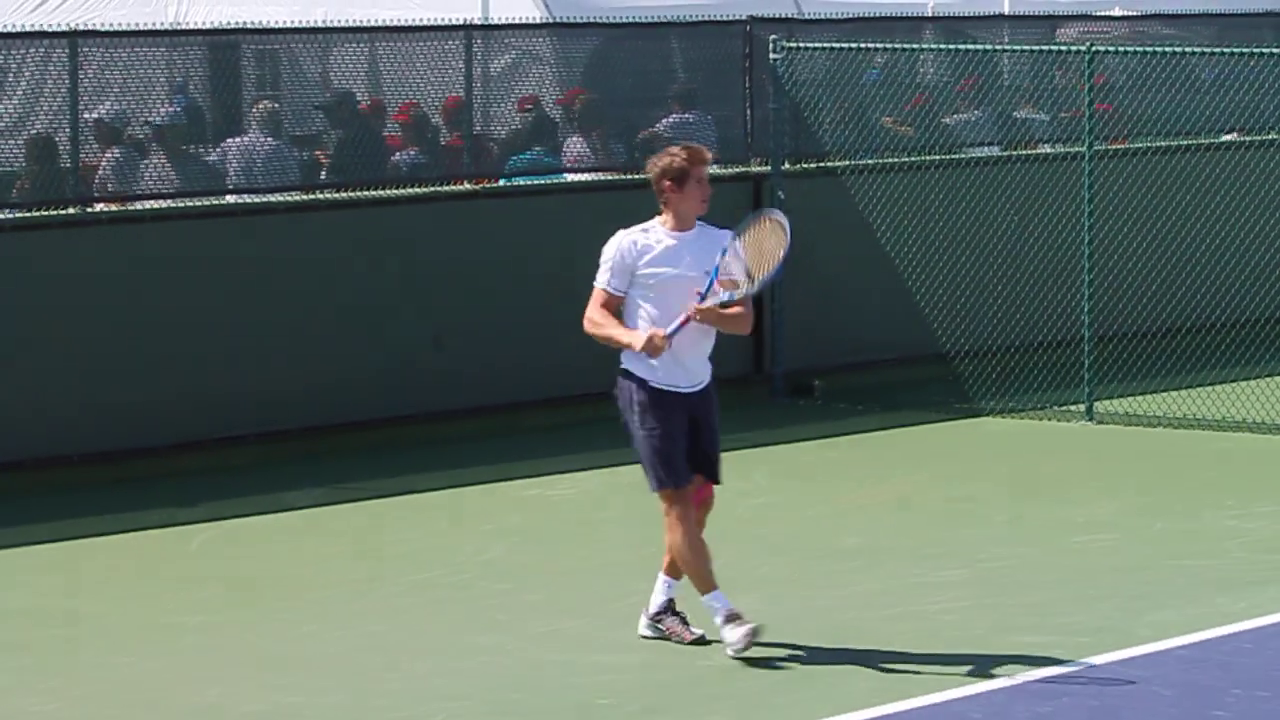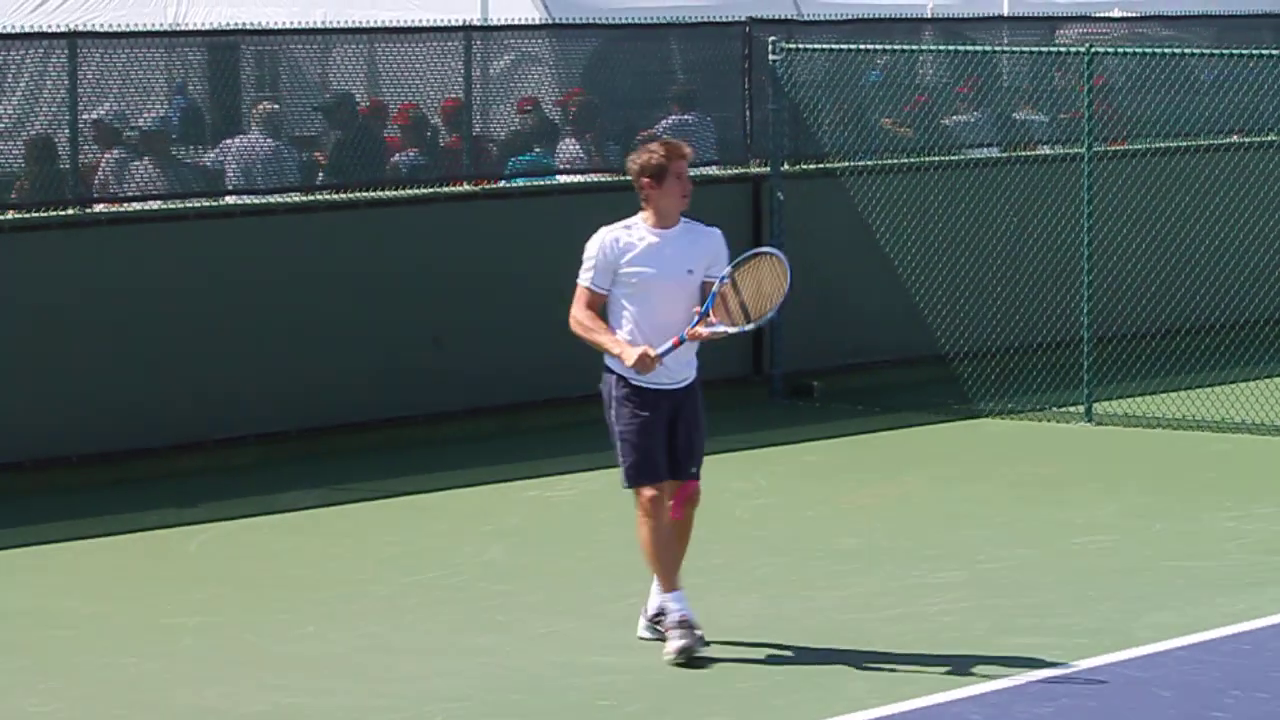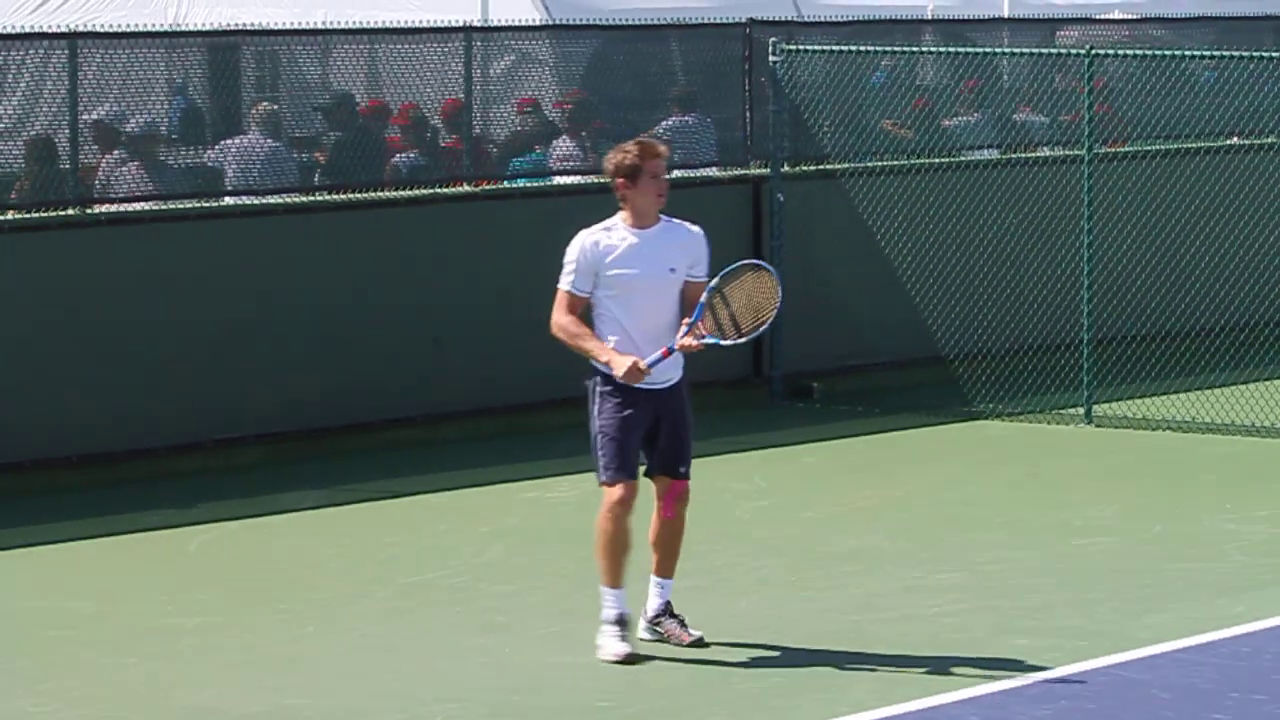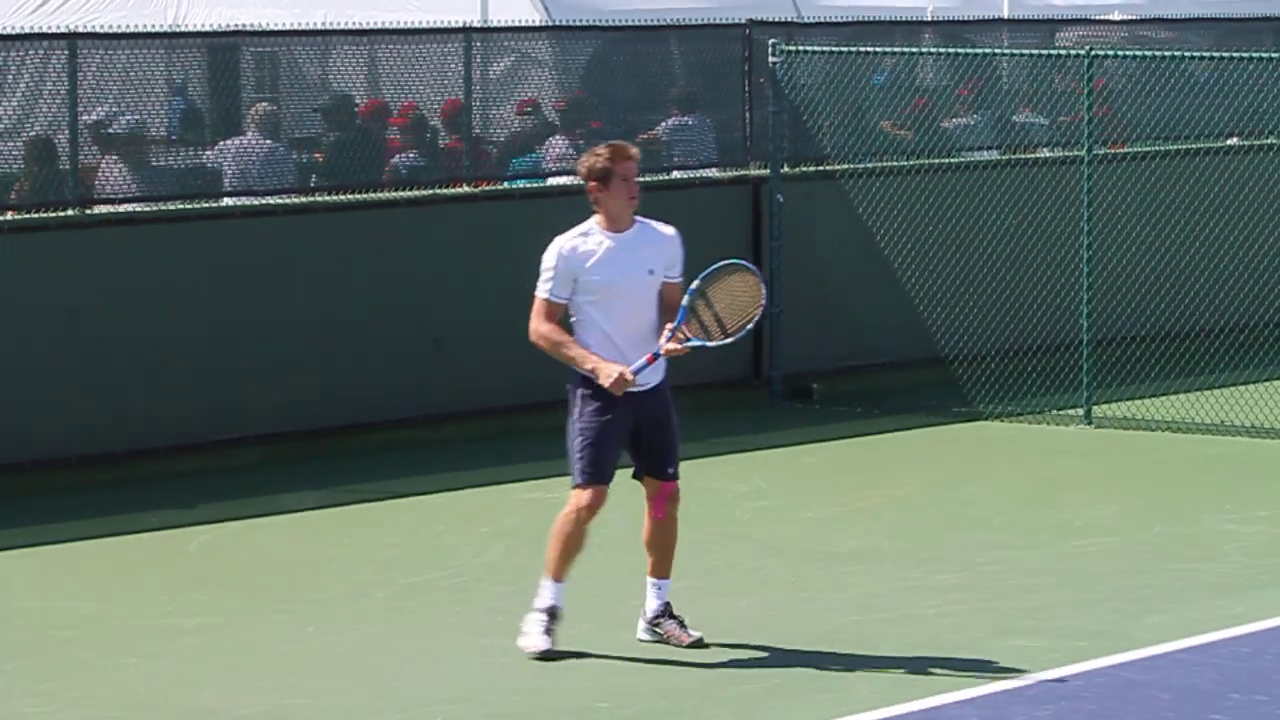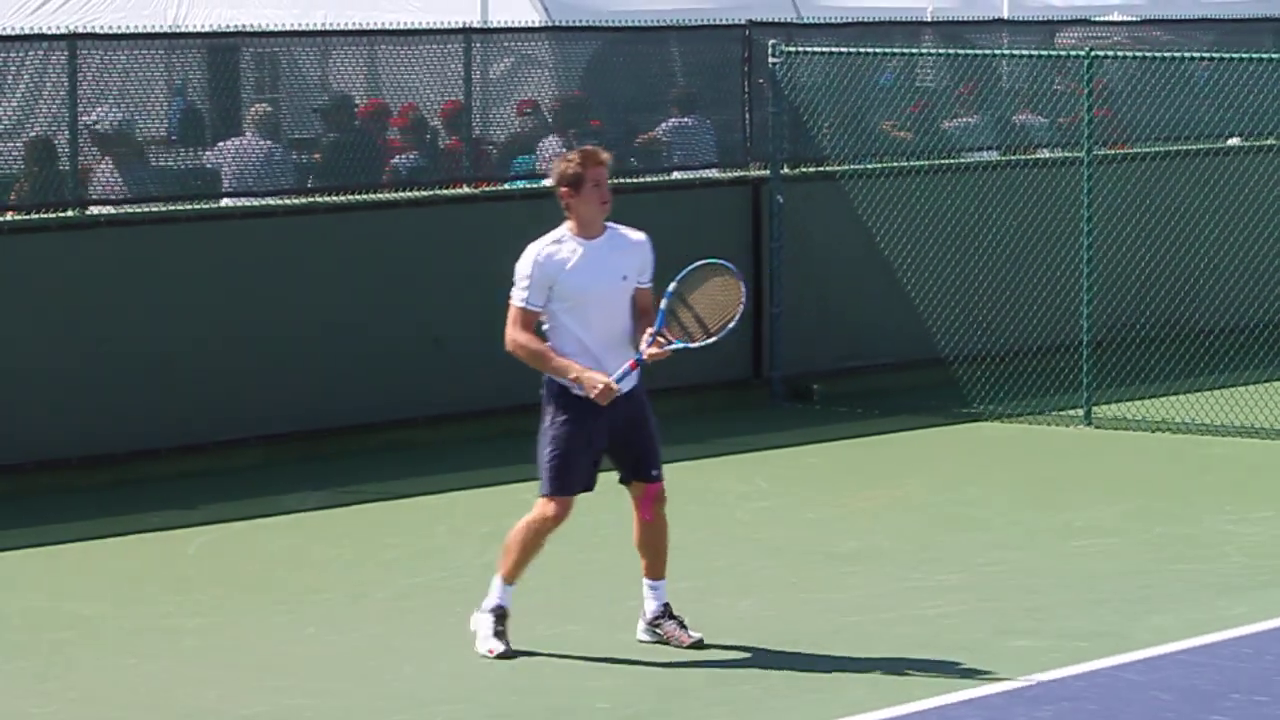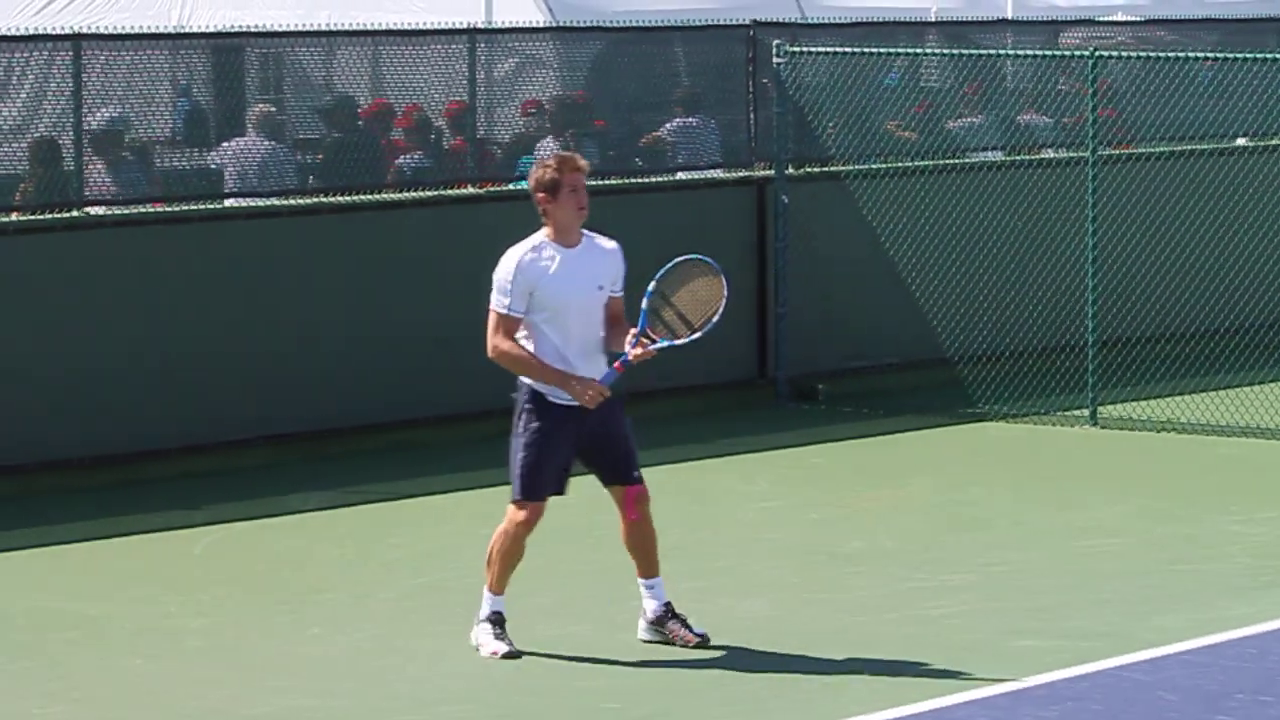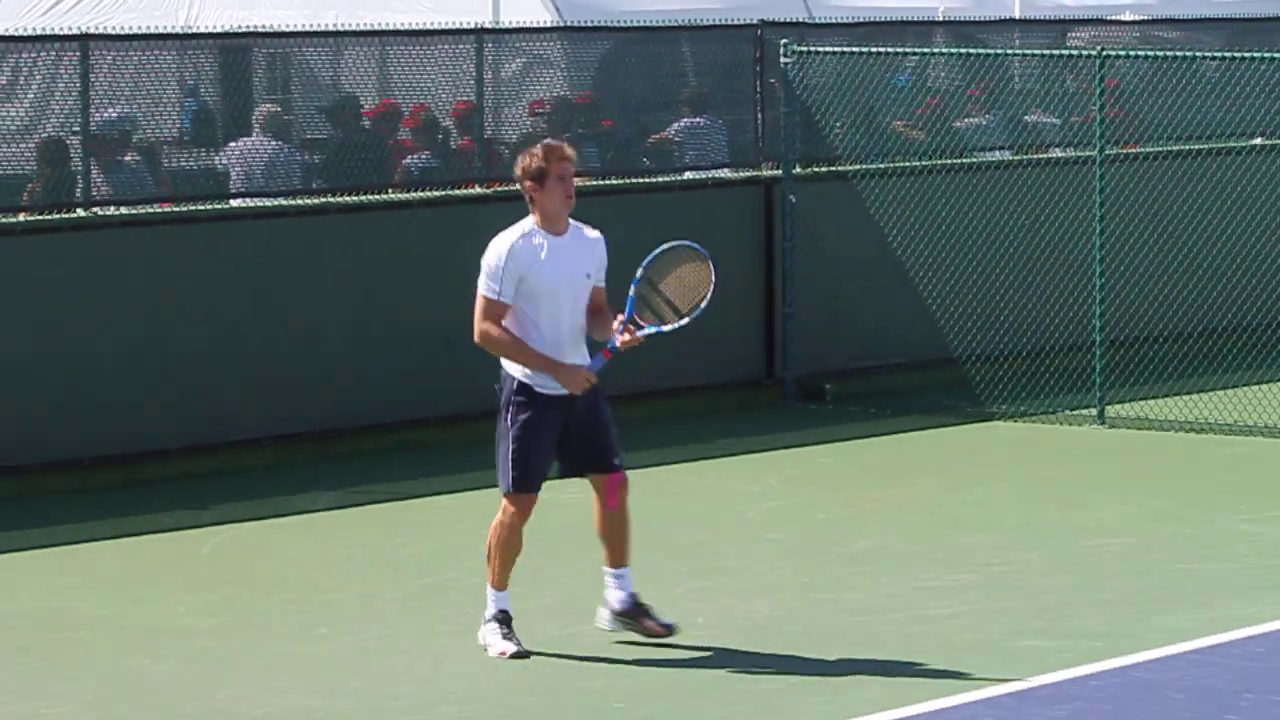
dt=0.1s
person 1, frame 1
left shoulder: (721, 244)
right shoulder: (627, 245)
left elbow: (744, 319)
right elbow: (594, 318)
left wrist: (714, 316)
right wrist: (633, 336)
left hip: (697, 388)
right hip: (648, 388)
left knee: (700, 500)
right knee: (679, 503)
left ankle: (659, 609)
right ankle: (723, 615)
person 1, frame 2
left shoulder: (709, 240)
right shoulder: (610, 242)
right elbow: (580, 315)
left wrist: (709, 326)
right wrist: (623, 348)
left hip: (683, 385)
right hip: (631, 386)
left knee: (685, 495)
right knee: (651, 497)
left ankle: (664, 609)
right ankle: (663, 611)
person 1, frame 3
left shoulder: (689, 238)
right shoulder: (591, 244)
left elbow: (698, 304)
right elbow: (562, 320)
left wrist: (693, 332)
right wrist: (610, 357)
left hip: (669, 384)
right hip: (617, 387)
left knee: (675, 494)
right knee: (619, 496)
left ankle: (658, 609)
right ankle: (613, 617)
person 1, frame 4
left shoulder: (665, 239)
right shoulder: (568, 250)
right elbow: (541, 327)
left wrist: (671, 334)
right wrist: (598, 365)
left hip: (651, 387)
right hip: (597, 392)
left knee: (665, 495)
right knee: (587, 499)
left ankle: (657, 611)
right ankle: (545, 607)
person 1, frame 5
left shoulder: (635, 245)
right shoulder: (542, 257)
right elbow: (517, 337)
left wrist: (649, 339)
right wrist: (581, 374)
left hip: (626, 392)
right hip: (572, 398)
left knee: (651, 498)
right knee: (553, 509)
left ankle: (655, 611)
right ankle: (492, 608)
person 1, frame 6
left shoulder: (608, 253)
right shoulder: (521, 263)
right elbow: (499, 345)
left wrist: (629, 342)
right wrist: (569, 381)
left hip: (598, 398)
right hip: (545, 402)
left knee: (634, 498)
right knee: (526, 513)
left ankle: (656, 610)
right ankle: (490, 616)
person 1, frame 7
left shoulder: (591, 242)
right shoulder: (510, 249)
right elbow: (485, 330)
left wrist: (614, 329)
right wrist: (556, 368)
left hip: (579, 387)
right hip: (530, 391)
left knee: (613, 487)
right knee: (517, 506)
left ankle: (620, 601)
right ankle: (495, 615)
